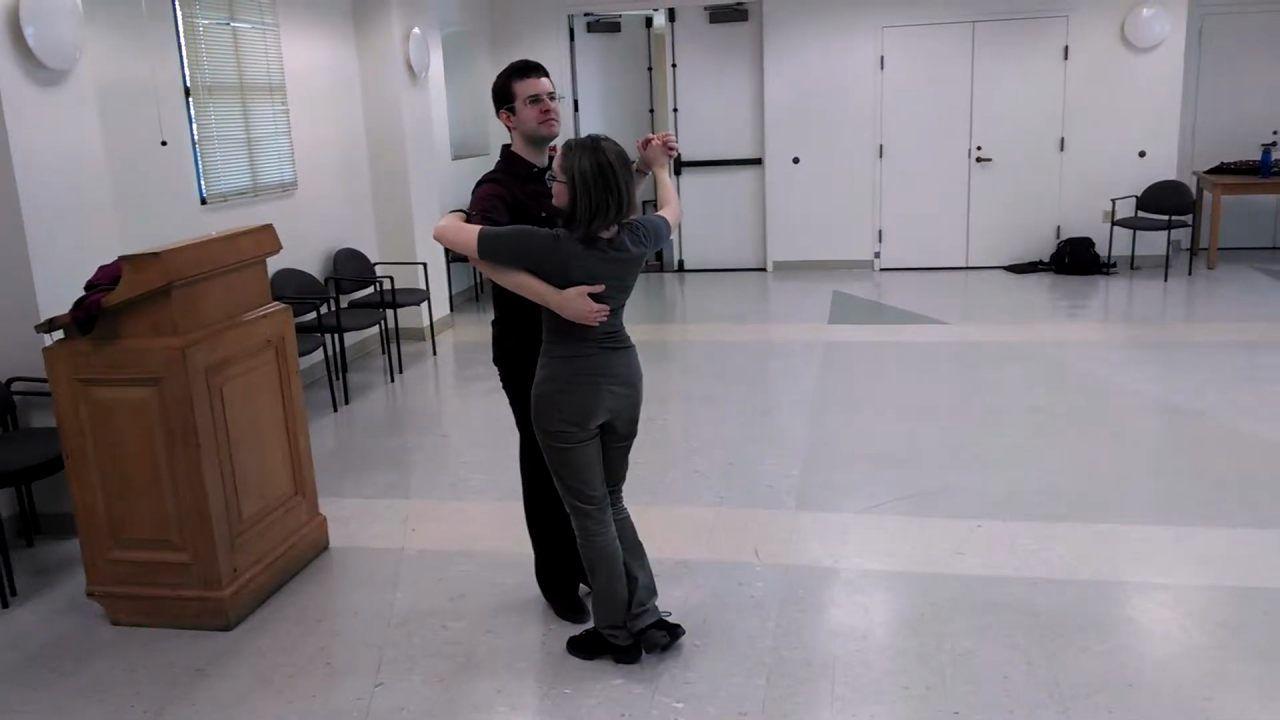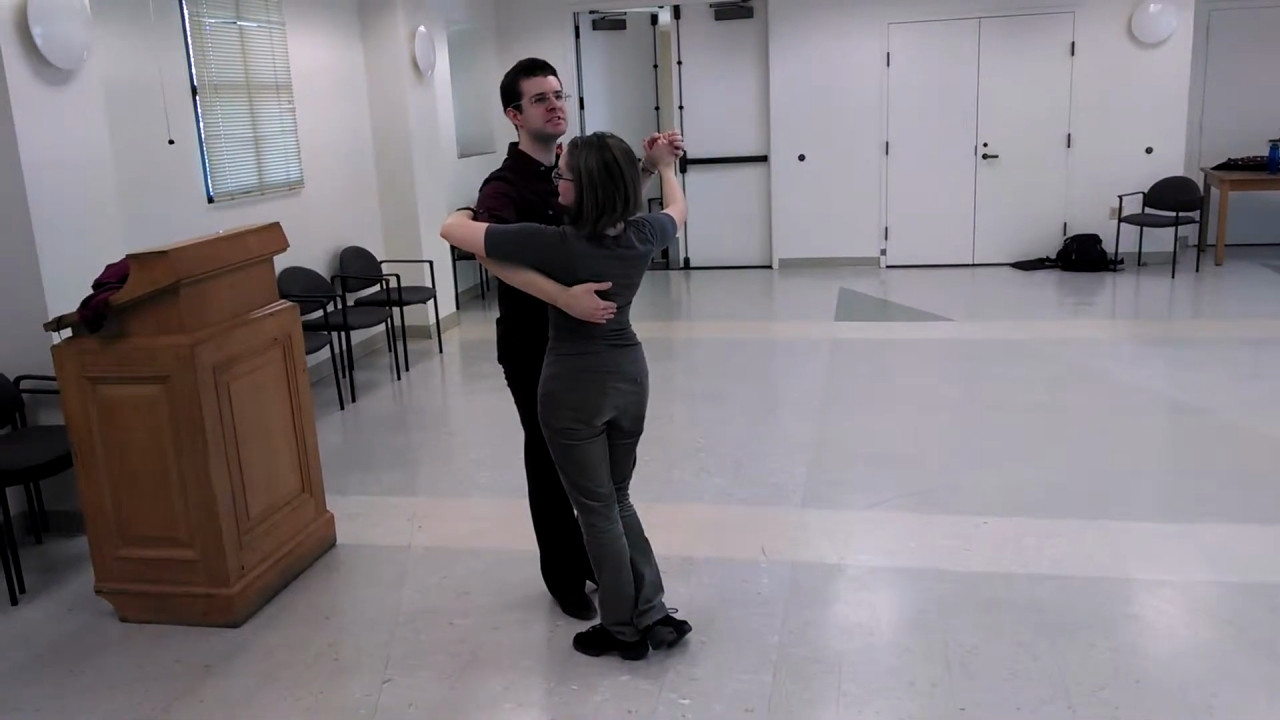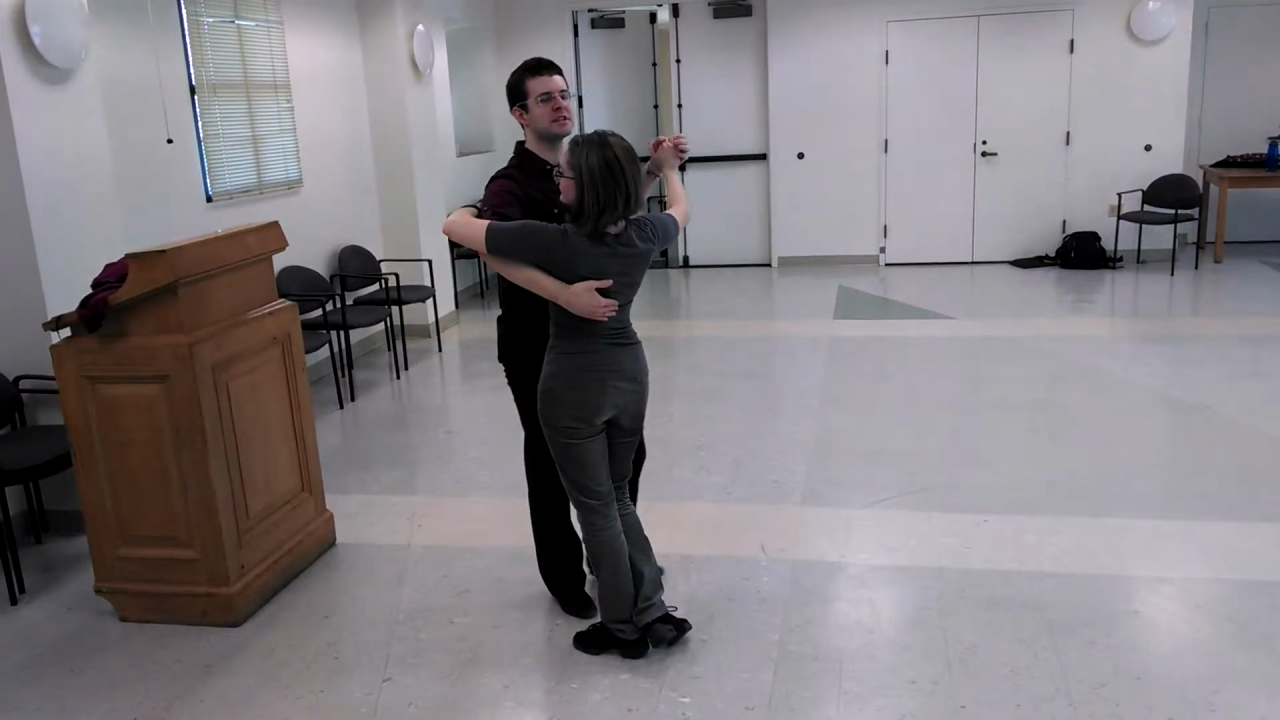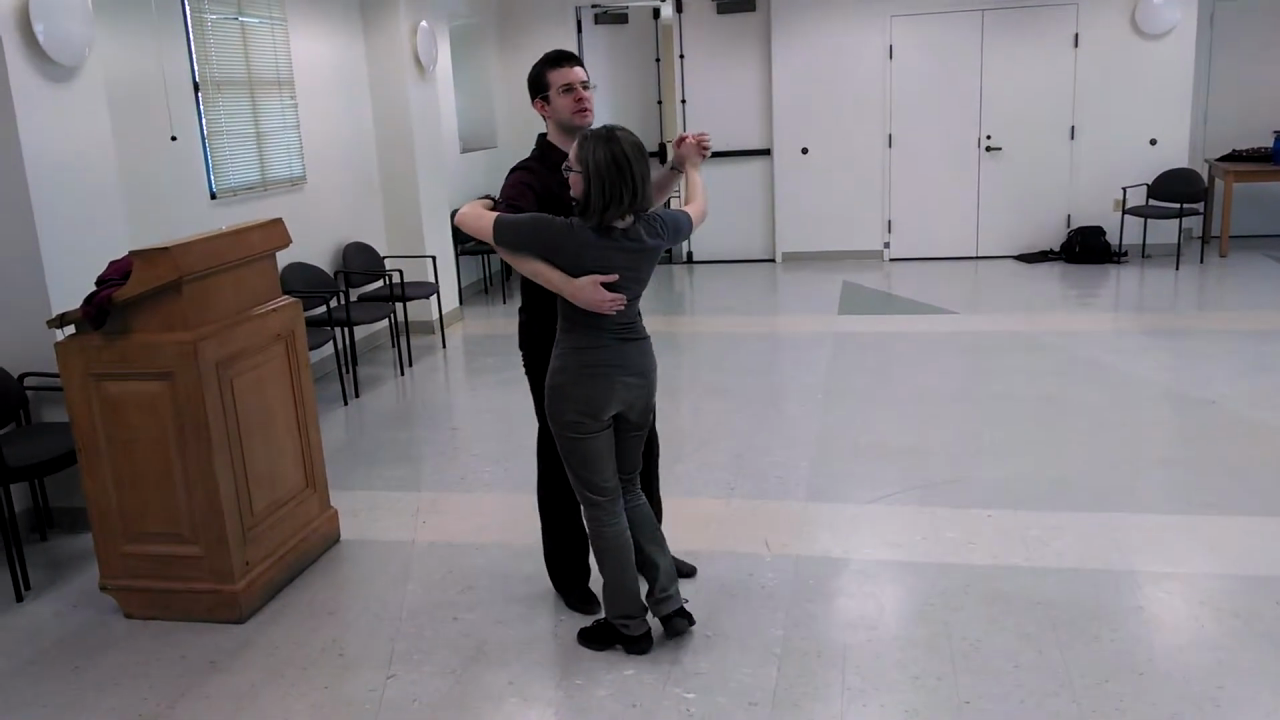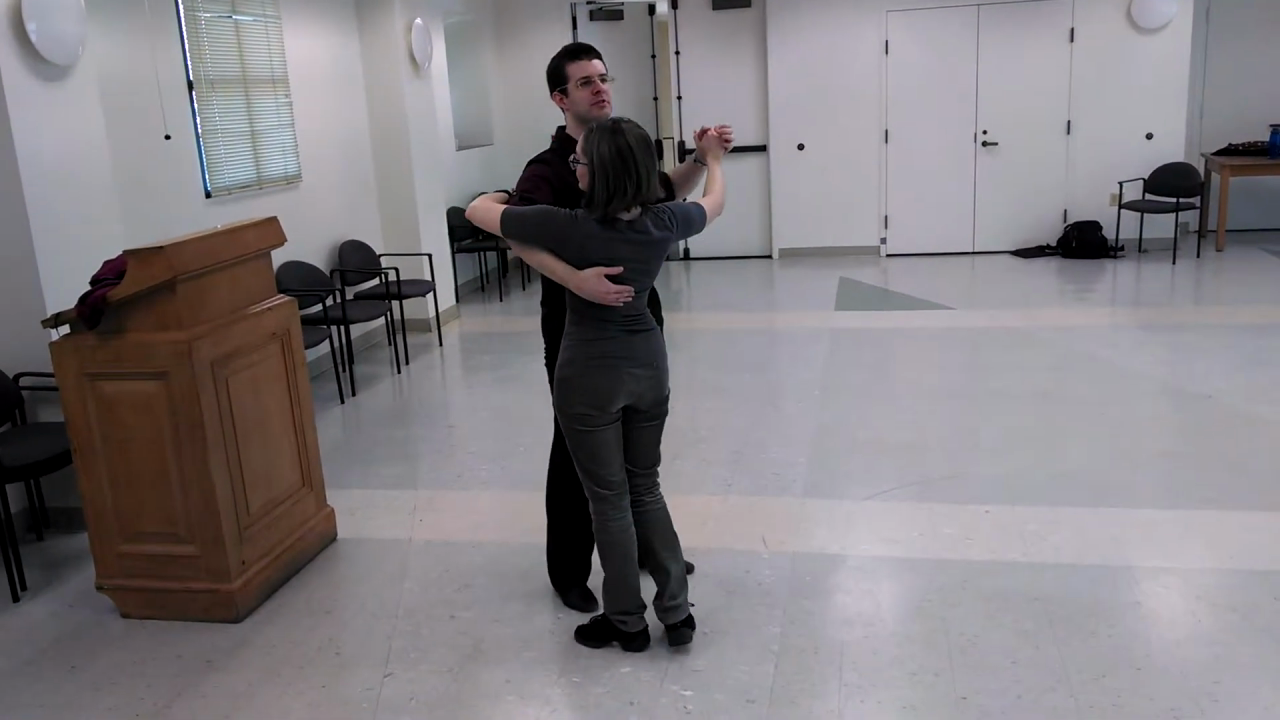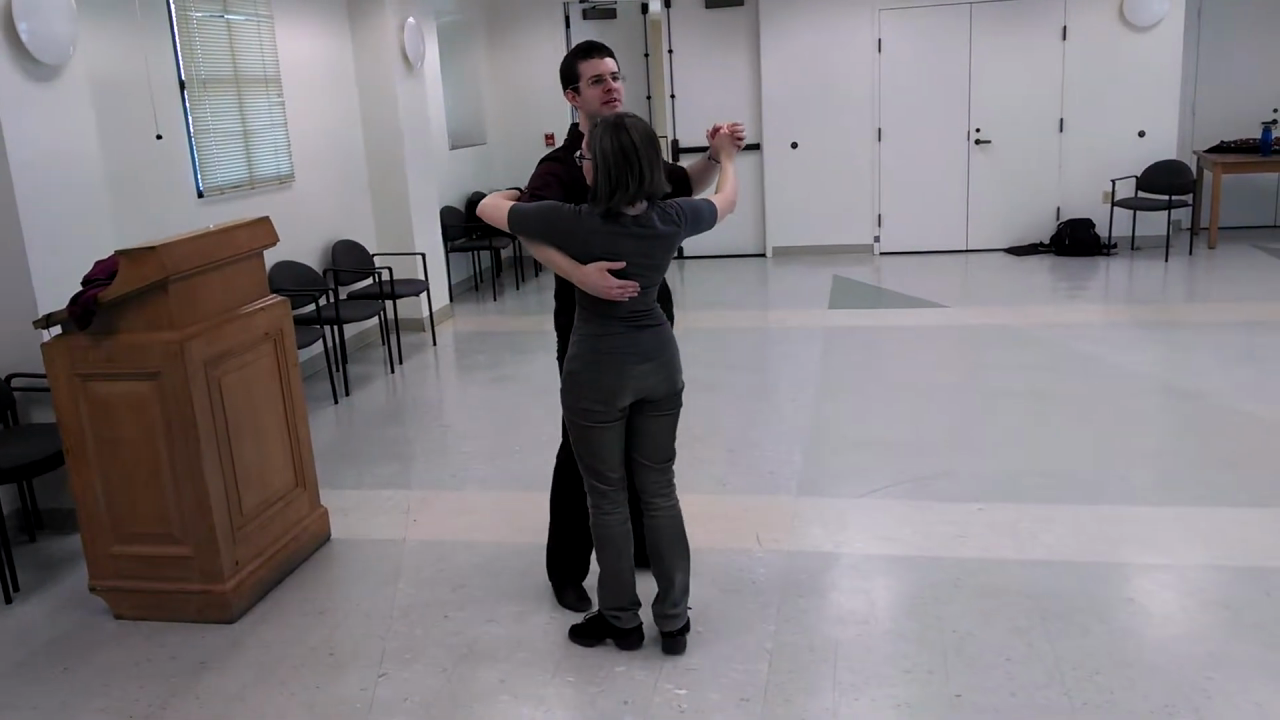
dt=0.3s
person 1, frame 1
right shoulder: (497, 190)
right elbow: (488, 257)
left wrist: (642, 169)
right wrist: (557, 299)
right hip: (530, 353)
right knee: (547, 465)
left ankle: (590, 561)
right ankle: (557, 579)
person 1, frame 2
right shoulder: (504, 188)
left wrist: (649, 166)
right wrist: (563, 297)
right hip: (536, 352)
right knee: (552, 465)
left ankle: (595, 559)
right ankle: (563, 575)
person 1, frame 3
right shoulder: (510, 187)
right elbow: (499, 253)
left wrist: (654, 171)
right wrist: (564, 294)
right hip: (536, 352)
left knee: (625, 450)
right knee: (551, 464)
right ankle: (564, 575)
person 1, frame 4
right shoulder: (530, 179)
left wrist: (678, 166)
right wrist: (570, 288)
right hip: (556, 344)
left knee: (639, 445)
right knee: (562, 458)
right ankle: (569, 572)
person 1, frame 5
right shoulder: (548, 171)
left elbow: (666, 192)
left wrist: (701, 158)
right wrist: (574, 279)
right knee: (577, 452)
right ankle: (568, 570)
person 1, frame 6
right shoulder: (560, 168)
left elbow: (684, 186)
left wrist: (717, 155)
right wrist: (579, 274)
right knee: (584, 450)
left ankle: (641, 544)
right ankle: (566, 568)
person 2, frame 1
left shoulder: (546, 247)
right shoulder: (636, 238)
left elbow: (445, 233)
right elbow: (671, 213)
left wrist: (461, 212)
right wrist: (659, 167)
left hip: (566, 389)
right hip: (622, 378)
left knee: (589, 513)
right knee: (611, 503)
left ankle: (617, 634)
right ankle: (646, 618)
person 2, frame 2
left shoulder: (555, 245)
right shoulder: (643, 235)
left elbow: (452, 231)
right elbow: (678, 211)
left wrist: (468, 210)
right wrist: (666, 165)
left hip: (573, 385)
right hip: (629, 375)
left knee: (596, 509)
right knee: (618, 499)
left ankle: (623, 629)
right ankle: (653, 614)
person 2, frame 3
left shoulder: (555, 243)
right shoulder: (644, 234)
left elbow: (455, 227)
right elbow: (680, 212)
left wrist: (471, 209)
right wrist: (670, 169)
left hip: (574, 384)
right hip: (629, 373)
left knee: (595, 508)
right knee: (617, 497)
left ankle: (624, 628)
right ankle: (652, 611)
person 2, frame 4
left shoulder: (563, 236)
right shoulder: (654, 229)
left elbow: (466, 219)
right elbow: (697, 210)
left wrist: (486, 201)
right wrist: (692, 166)
left hip: (581, 379)
right hip: (637, 368)
left knee: (602, 503)
right knee: (629, 490)
left ankle: (628, 624)
right ankle: (667, 602)
person 2, frame 5
left shoulder: (569, 228)
right shoulder: (665, 223)
left elbow: (477, 211)
right elbow: (714, 204)
left wrist: (500, 195)
right wrist: (713, 158)
left hip: (590, 372)
right hip: (648, 363)
left knee: (609, 499)
right knee: (645, 488)
left ankle: (627, 622)
right ankle: (676, 611)
person 2, frame 6
left shoulder: (575, 223)
right shoulder: (672, 218)
left elbow: (487, 209)
right elbow: (726, 201)
left wrist: (513, 192)
right wrist: (726, 157)
left hip: (597, 369)
right hip: (658, 360)
left knee: (607, 495)
right knee: (659, 490)
left ankle: (621, 619)
right ankle: (674, 619)
